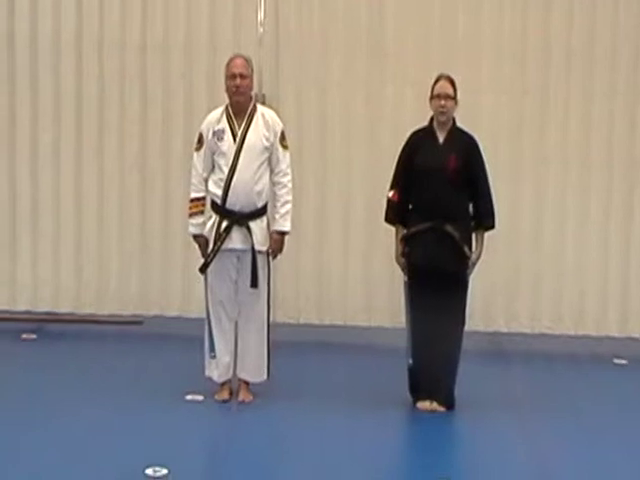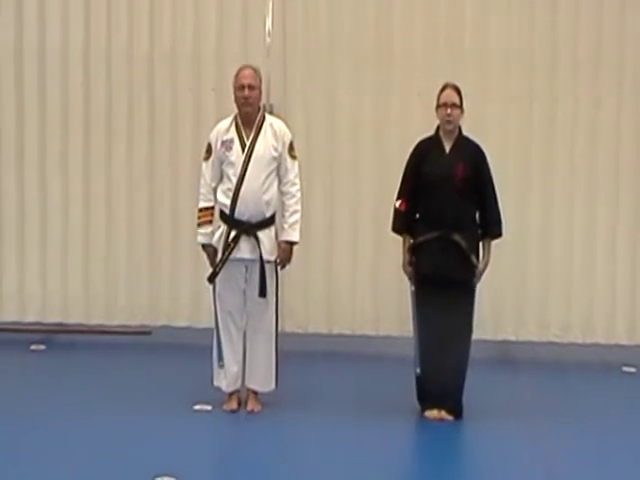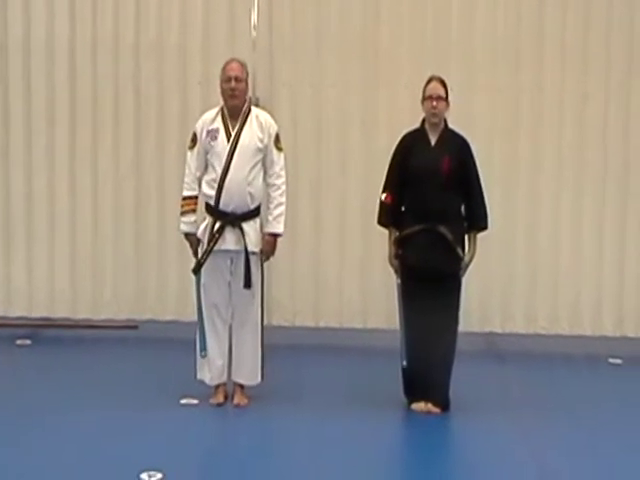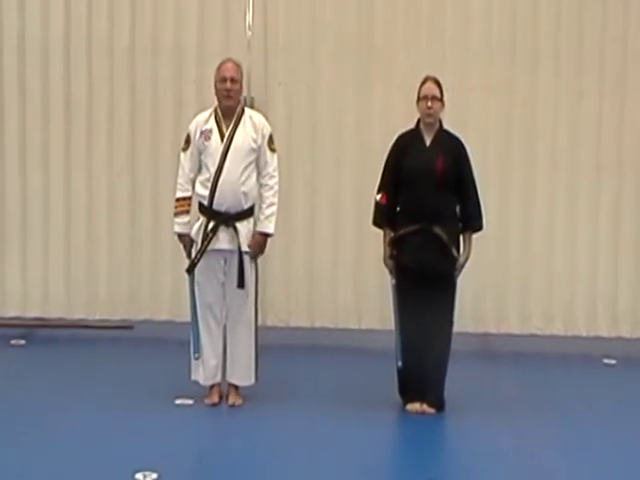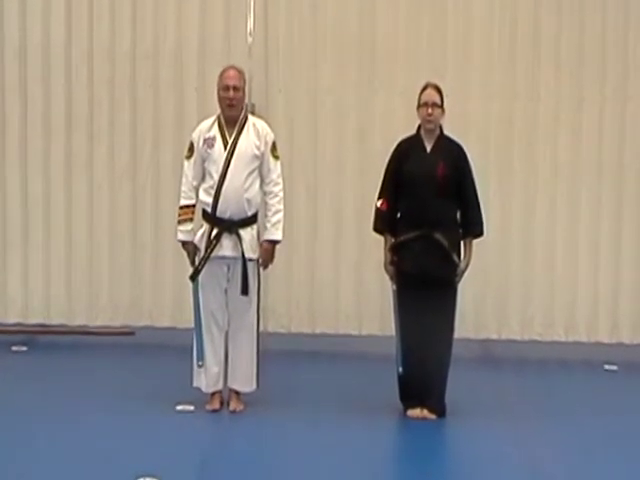
dt=1s
person 1, frame 1
left shoulder: (270, 122)
right shoulder: (212, 123)
left elbow: (282, 178)
right elbow: (198, 178)
left wrist: (280, 227)
right wrist: (198, 228)
left hip: (256, 228)
right hip: (220, 226)
left knee: (253, 306)
right knee: (220, 304)
left ankle: (246, 380)
right ankle: (222, 379)
person 1, frame 2
left shoulder: (278, 132)
right shoulder: (220, 133)
left elbow: (290, 188)
right elbow: (207, 188)
left wrist: (288, 237)
right wrist: (206, 237)
left hip: (264, 237)
right hip: (228, 237)
left knee: (261, 316)
right knee: (228, 314)
left ankle: (254, 389)
right ankle: (231, 388)
person 1, frame 3
left shoulder: (265, 124)
right shoulder: (206, 123)
left elbow: (277, 180)
right elbow: (192, 177)
left wrist: (273, 229)
right wrist: (189, 226)
left hip: (250, 228)
right hip: (214, 227)
left knee: (247, 308)
right knee: (214, 306)
left ankle: (241, 382)
right ankle: (218, 381)
person 1, frame 4
left shoulder: (258, 125)
right shoulder: (200, 125)
left elbow: (270, 180)
right elbow: (185, 179)
left wrist: (263, 229)
right wrist: (183, 227)
left hip: (243, 229)
right hip: (207, 229)
left knee: (241, 309)
right knee: (208, 307)
left ankle: (236, 383)
right ankle: (213, 382)
person 1, frame 5
left shoulder: (261, 132)
right shoulder: (203, 133)
left elbow: (273, 188)
right elbow: (189, 187)
left wrist: (271, 236)
right wrist: (186, 234)
left hip: (246, 236)
right hip: (211, 235)
left knee: (243, 315)
right knee: (211, 314)
left ankle: (237, 389)
right ankle: (213, 388)
person 2, frame 1
left shoulder: (467, 145)
right shoulder: (416, 142)
left elbow: (480, 195)
right elbow: (400, 191)
left wrist: (479, 242)
right wrist: (399, 239)
left hip: (455, 240)
right hip: (420, 238)
left knee: (450, 317)
right knee: (421, 315)
left ankle: (442, 392)
right ankle: (423, 390)
person 2, frame 2
left shoulder: (473, 153)
right shoulder: (422, 151)
left elbow: (487, 203)
right elbow: (406, 201)
left wrist: (486, 250)
right wrist: (406, 248)
left hip: (463, 248)
right hip: (428, 247)
left knee: (457, 326)
right knee: (429, 324)
left ankle: (450, 400)
right ankle: (430, 399)
person 2, frame 3
left shoulder: (459, 146)
right shoulder: (408, 143)
left elbow: (473, 195)
right elbow: (392, 193)
left wrist: (472, 242)
right wrist: (392, 240)
left hip: (448, 240)
right hip: (414, 239)
left knee: (443, 318)
right knee: (415, 317)
left ankle: (437, 393)
right ankle: (417, 391)
person 2, frame 4
left shoulder: (454, 147)
right shoulder: (403, 144)
left elbow: (467, 196)
right elbow: (387, 194)
left wrist: (466, 243)
right wrist: (387, 241)
left hip: (443, 241)
right hip: (408, 240)
left knee: (438, 319)
right knee: (410, 318)
left ankle: (432, 394)
right ankle: (412, 392)
person 2, frame 5
left shoulder: (454, 153)
right shoulder: (404, 150)
left elbow: (468, 202)
right elbow: (388, 200)
left wrist: (467, 249)
right wrist: (388, 247)
left hip: (444, 247)
right hip: (409, 246)
left knee: (439, 325)
right knee: (410, 324)
left ankle: (433, 400)
right ankle: (413, 398)
